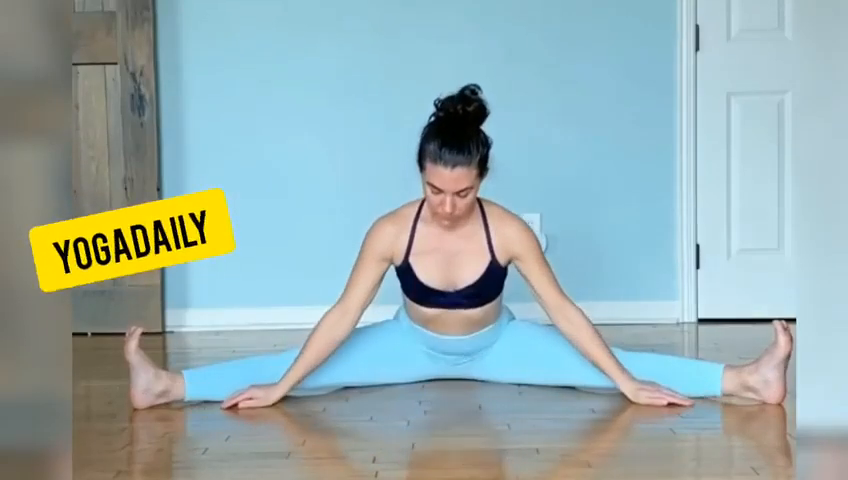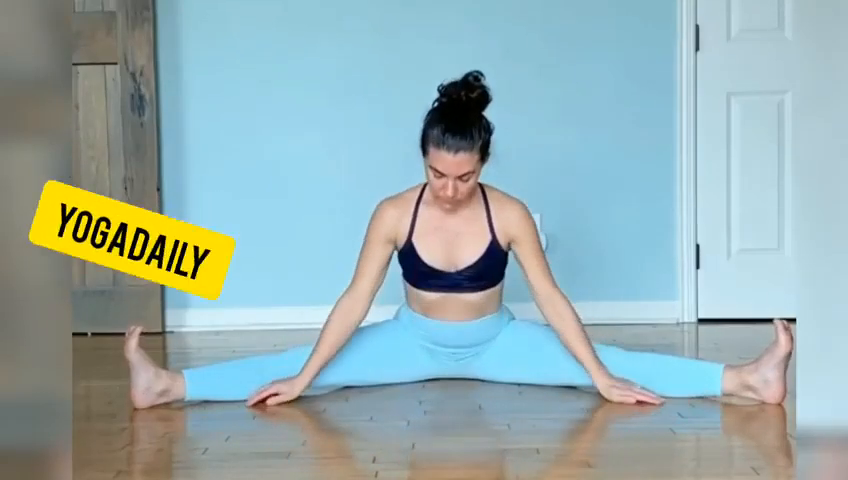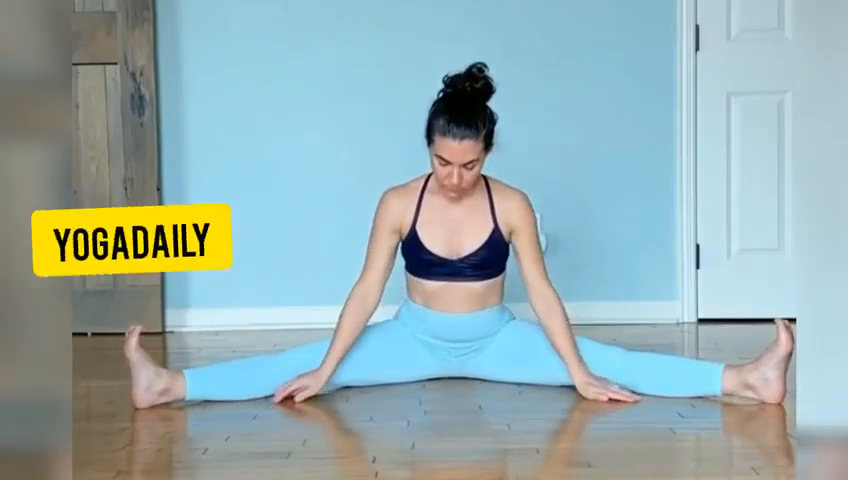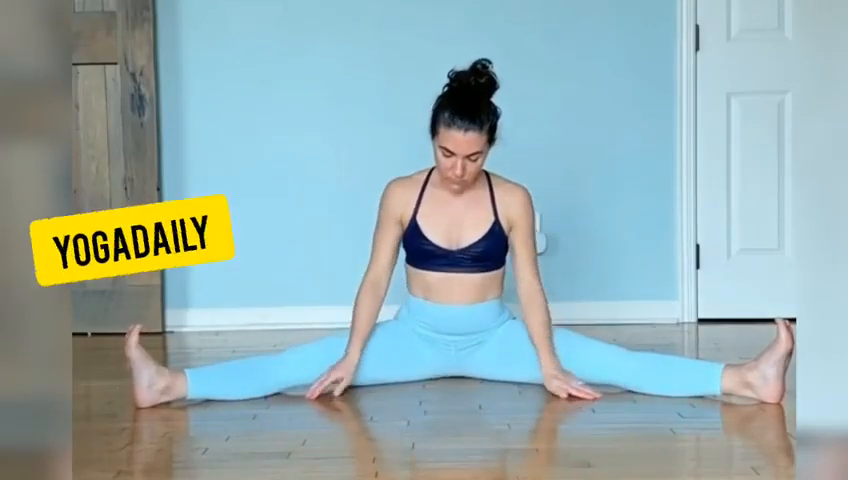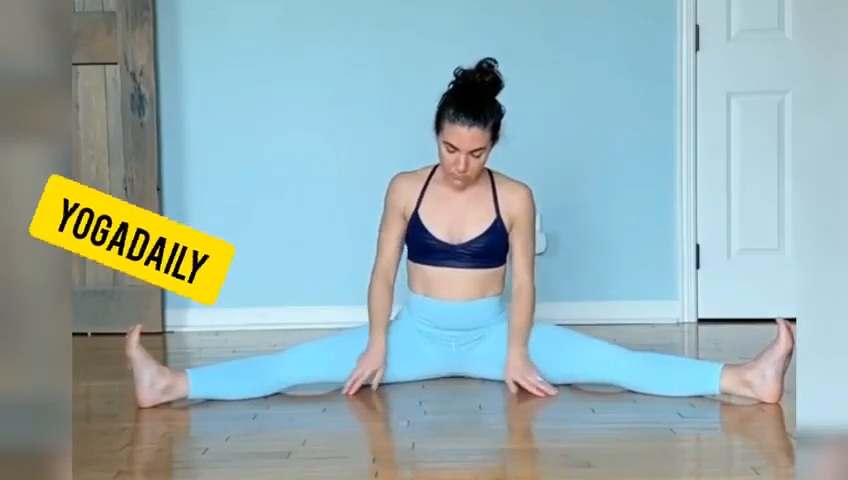
dt=0.2s
person 1, frame 1
left shoulder: (507, 230)
right shoulder: (392, 230)
left elbow: (563, 312)
right elbow: (343, 316)
left wrist: (628, 384)
right wrist: (280, 385)
left hip: (494, 346)
right hip: (412, 346)
left knee: (595, 367)
right knee: (315, 370)
person 1, frame 2
left shoulder: (509, 214)
right shoulder: (394, 213)
left elbow: (551, 299)
right elbow: (354, 301)
left wrist: (603, 379)
right wrist: (301, 378)
left hip: (494, 343)
right hip: (414, 342)
left knee: (611, 363)
right knee: (324, 367)
right ankle: (169, 384)
person 1, frame 3
left shoulder: (511, 205)
right shoulder: (398, 202)
left elbow: (542, 291)
right elbow: (366, 290)
left wrist: (582, 375)
right wrist: (323, 371)
left hip: (494, 340)
right hip: (414, 339)
left knee: (607, 362)
right knee: (300, 365)
left ankle: (744, 379)
right ankle: (170, 384)
person 1, frame 4
left shoulder: (512, 199)
right shoulder: (401, 194)
left elbow: (530, 286)
right elbow: (375, 279)
left wrist: (551, 366)
right wrist: (350, 359)
left hip: (492, 337)
right hip: (416, 336)
left knee: (605, 362)
right knee: (298, 365)
left ankle: (743, 379)
right ankle: (171, 383)
person 1, frame 5
left shoulder: (514, 196)
right shoulder: (405, 188)
left elbow: (523, 283)
right elbow: (383, 272)
left wrist: (518, 352)
right wrist: (377, 343)
left hip: (490, 334)
right hip: (418, 334)
left knee: (605, 362)
right knee: (301, 364)
left ankle: (743, 379)
right ankle: (172, 383)
